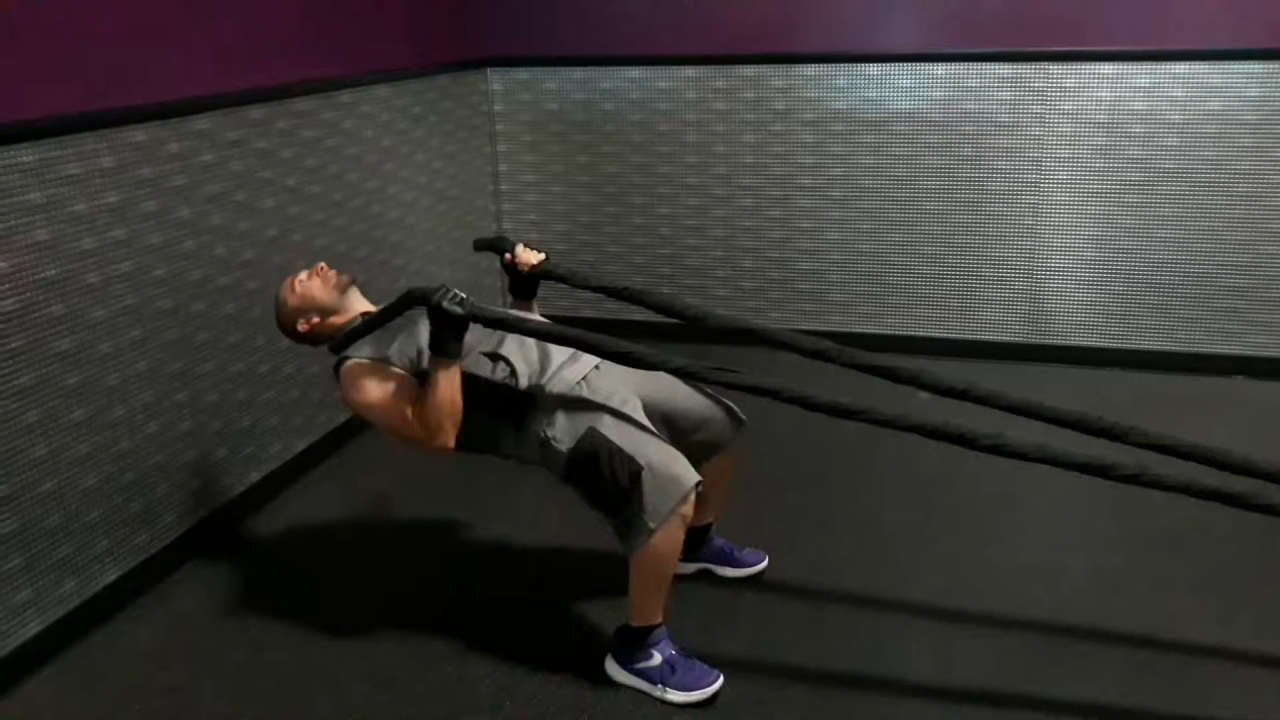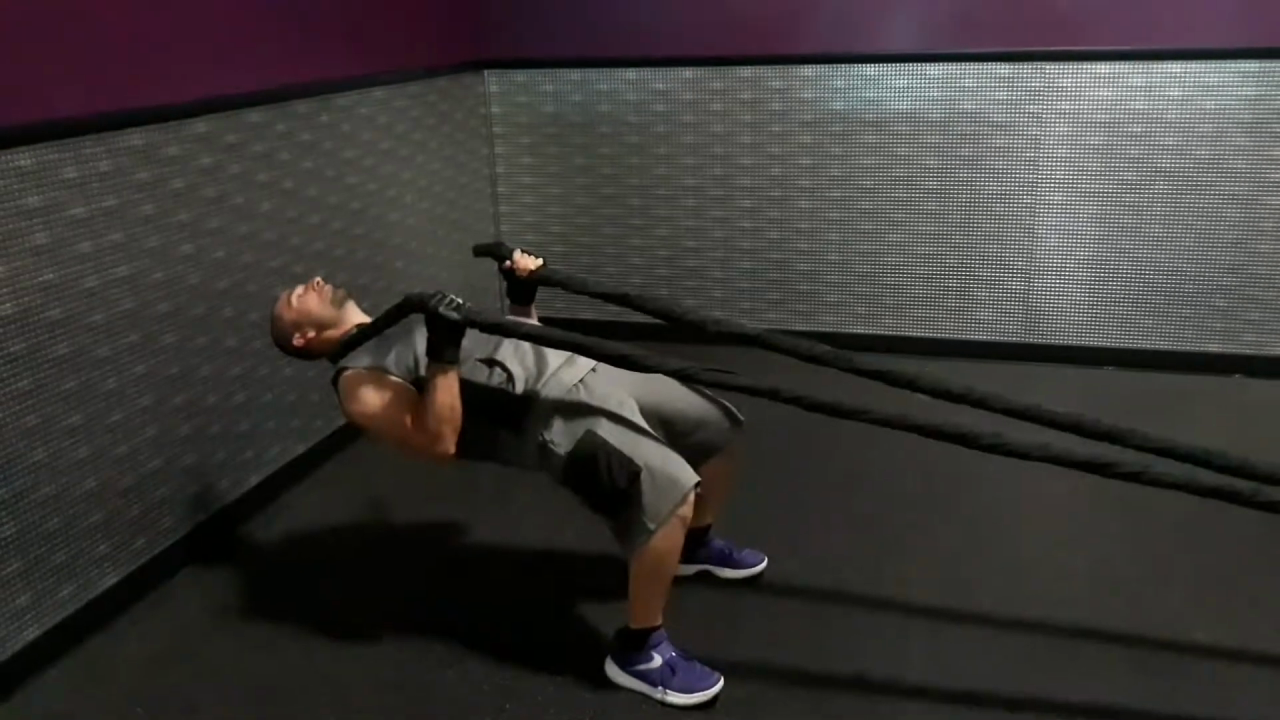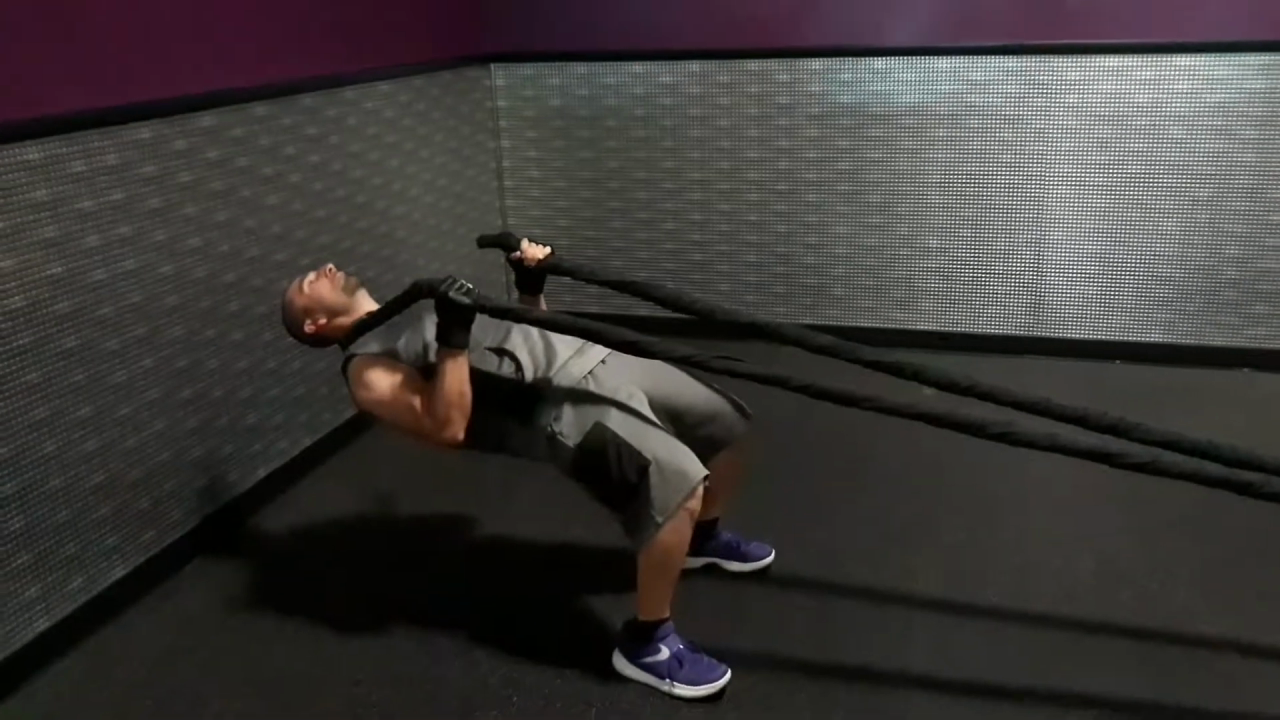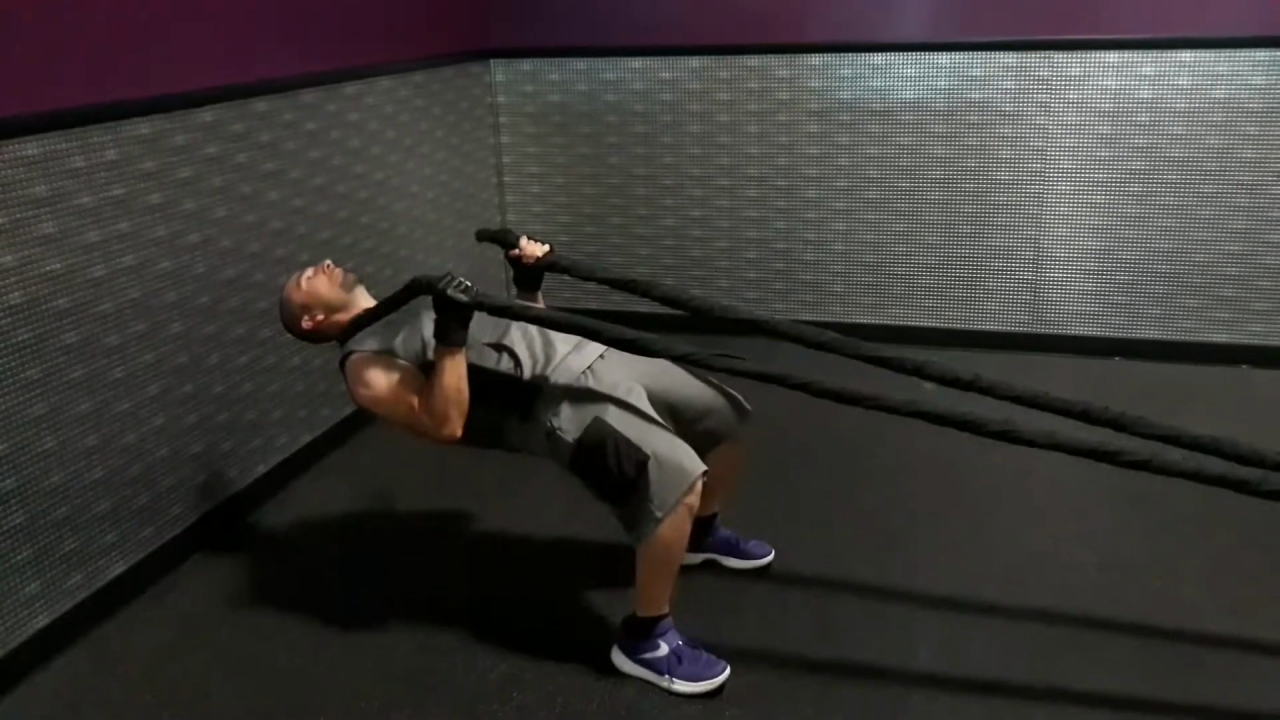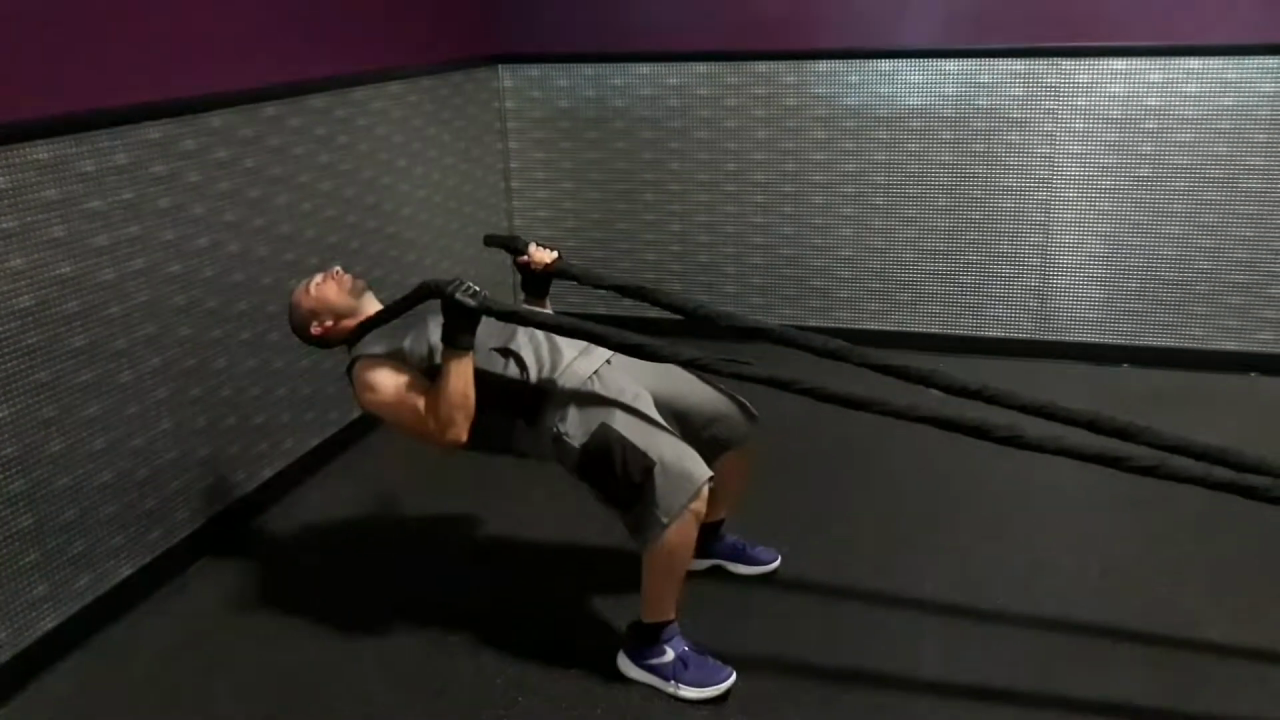
dt=0.7s
person 1, frame 1
left shoulder: (409, 317)
right shoulder: (359, 368)
right elbow: (438, 434)
left wrist: (523, 291)
right wrist: (445, 346)
right hip: (555, 406)
left knee: (720, 427)
right knee: (671, 489)
left ankle: (697, 543)
right ankle: (637, 648)
person 1, frame 2
left shoulder: (409, 328)
right shoulder: (358, 380)
right elbow: (439, 443)
left wrist: (522, 297)
right wrist: (443, 354)
right hip: (554, 412)
left knee: (719, 429)
right knee: (670, 489)
left ankle: (696, 545)
right ankle: (637, 650)
person 1, frame 3
left shoulder: (412, 317)
right shoulder: (367, 366)
right elbow: (448, 428)
left wrist: (531, 285)
right wrist: (453, 337)
right hip: (562, 401)
left knee: (727, 425)
right knee: (679, 483)
left ankle: (704, 537)
right ankle: (646, 643)
person 1, frame 4
left shoulder: (410, 311)
right shoulder: (365, 362)
right elbow: (446, 425)
left wrist: (529, 282)
right wrist: (450, 334)
right hip: (562, 396)
left knee: (726, 420)
right knee: (677, 478)
left ankle: (703, 534)
right ankle: (644, 640)
person 1, frame 5
left shoulder: (418, 317)
right shoulder: (372, 368)
right elbow: (451, 429)
left wrist: (536, 288)
right wrist: (459, 339)
right hip: (568, 402)
left knee: (734, 425)
right knee: (685, 486)
left ankle: (709, 539)
right ankle: (650, 645)
